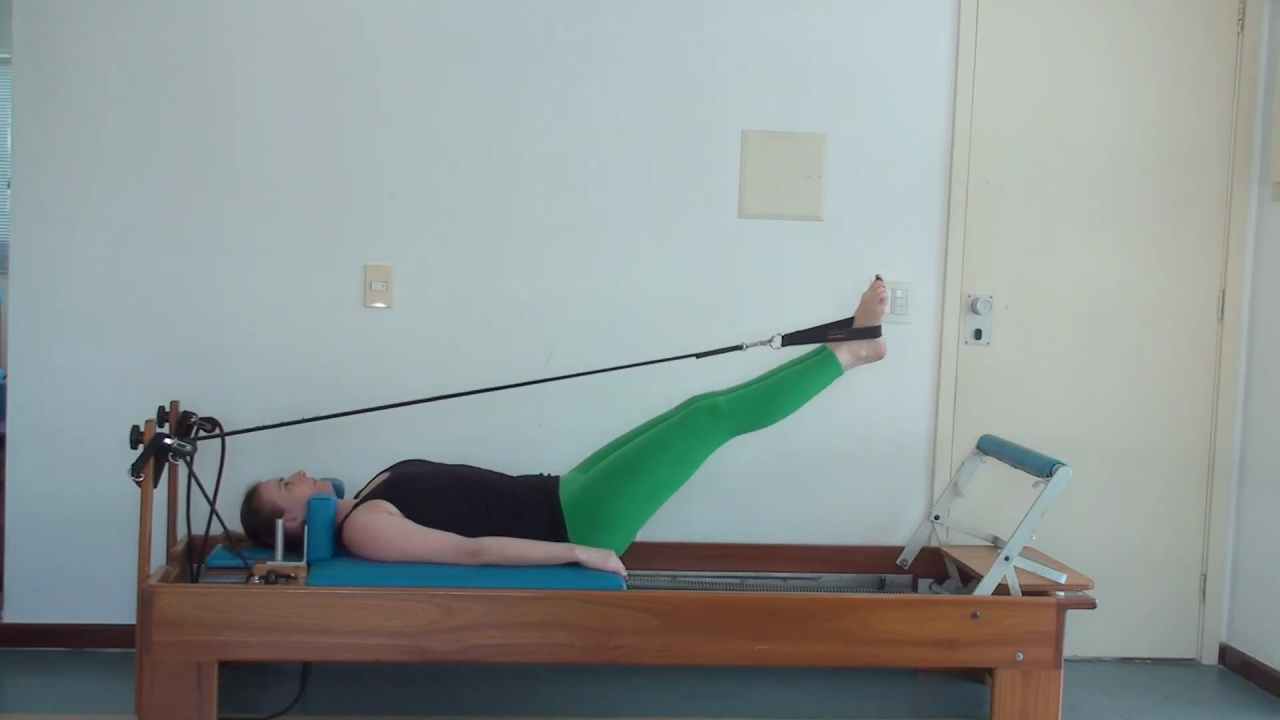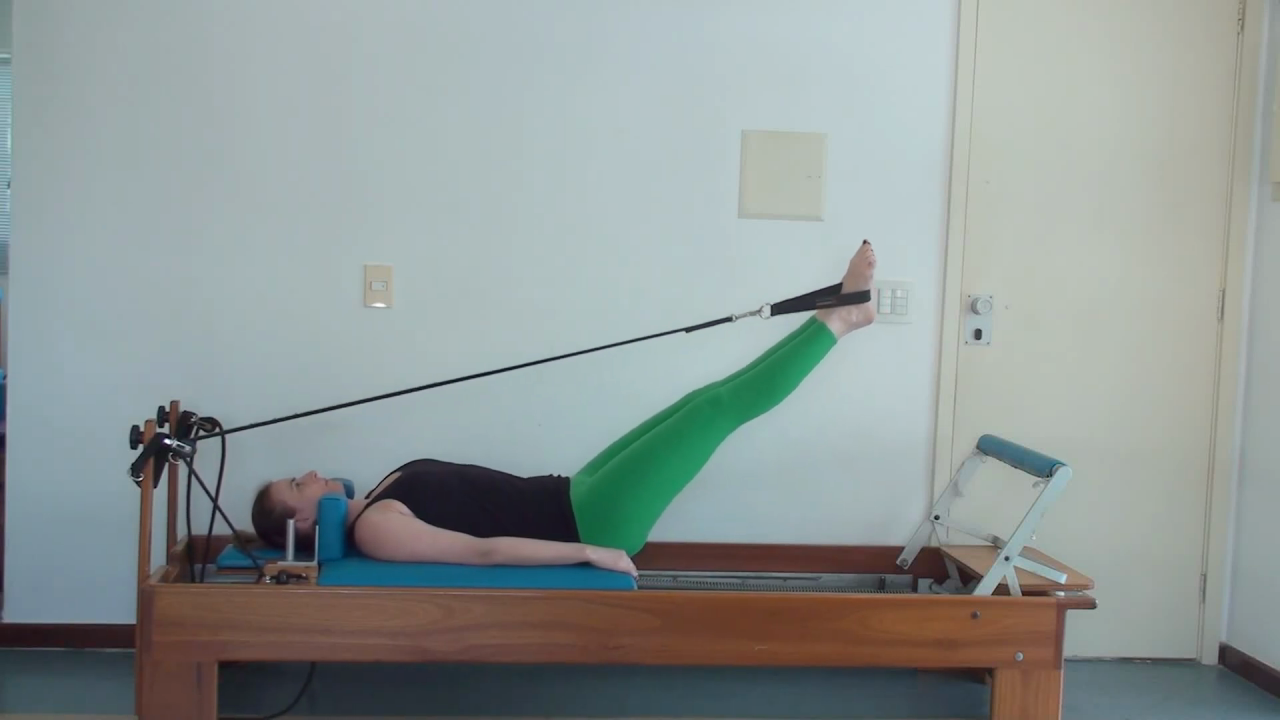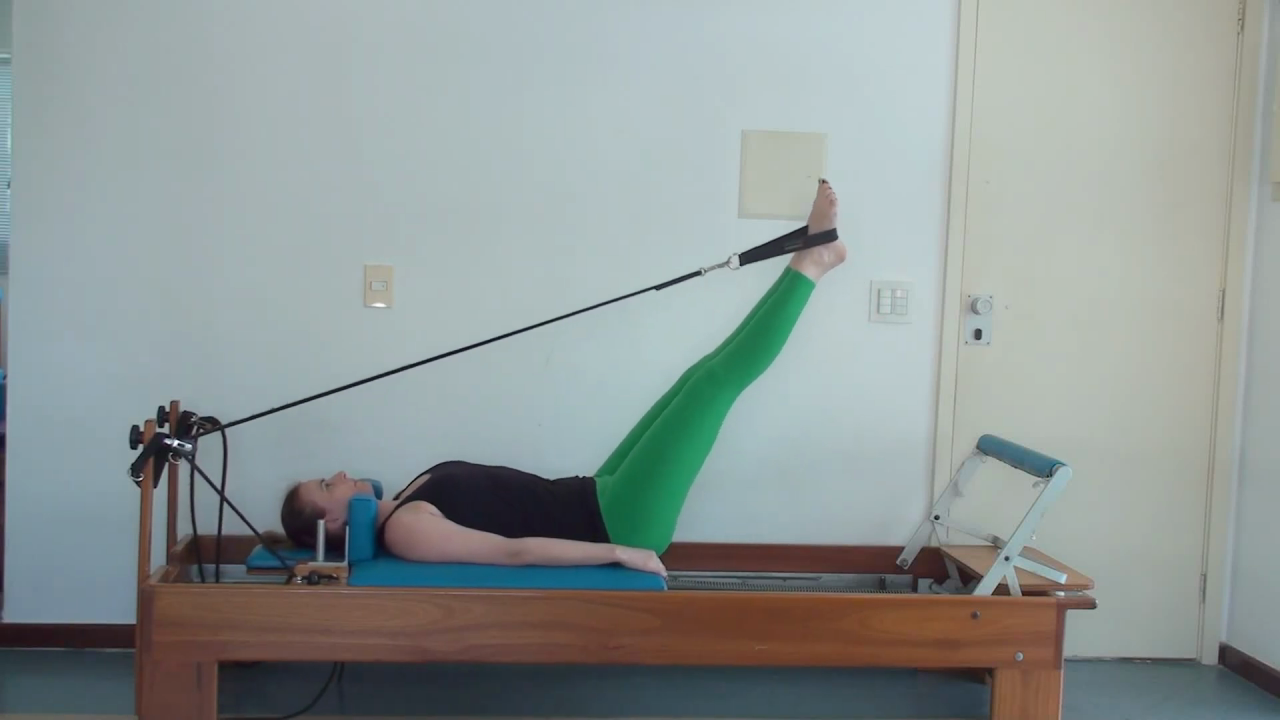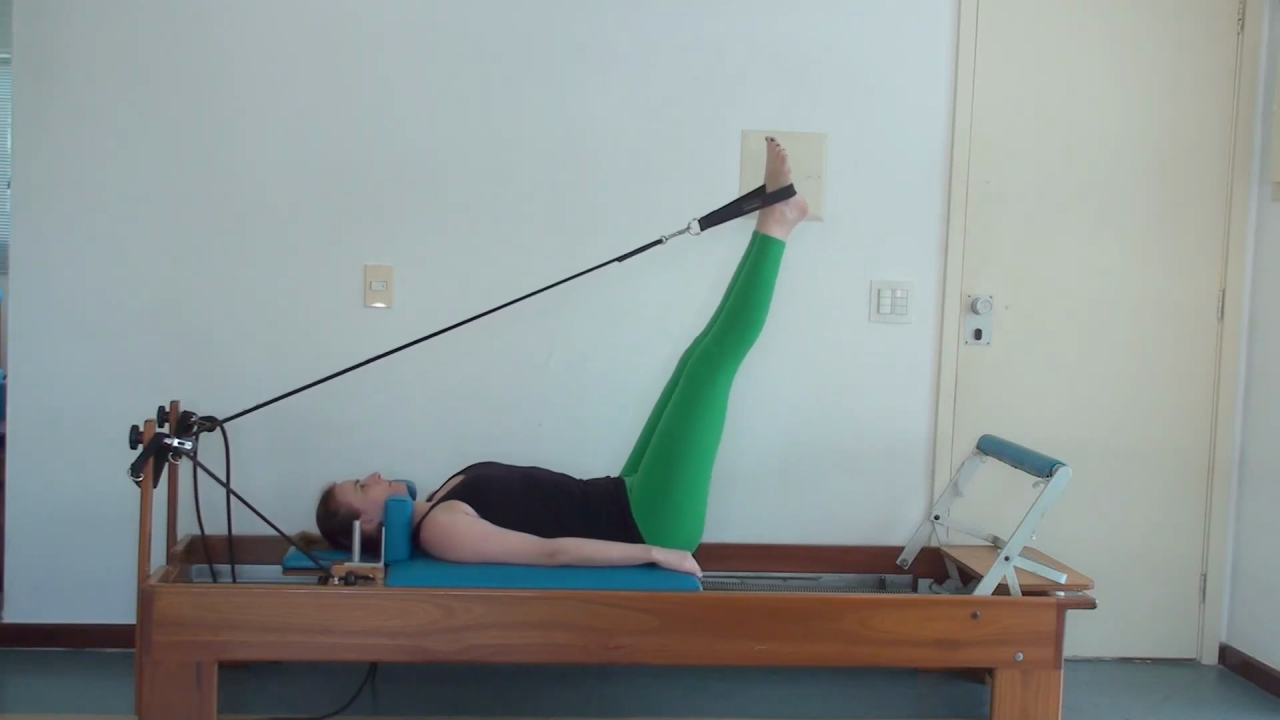
dt=0.7s
person 1, frame 1
left shoulder: (371, 498)
right shoulder: (362, 530)
right elbow: (471, 551)
right wrist: (577, 552)
left hip: (561, 495)
right hip: (574, 522)
left knee: (704, 406)
right knee: (715, 414)
left ankle: (847, 345)
right ankle: (847, 353)
person 1, frame 2
left shoulder: (381, 499)
right shoulder: (374, 530)
right elbow: (482, 550)
right wrist: (588, 552)
left hip: (569, 497)
right hip: (583, 523)
left knee: (707, 399)
right knee: (718, 407)
left ankle: (836, 316)
right ankle: (834, 320)
person 1, frame 3
left shoulder: (411, 501)
right shoulder: (405, 531)
right elbow: (512, 551)
right wrist: (617, 553)
left hip: (599, 499)
right hip: (616, 523)
left knee: (707, 375)
right knee: (718, 380)
left ankle: (810, 259)
right ankle: (807, 265)
person 1, frame 4
left shoulder: (442, 502)
right shoulder: (441, 530)
right elbow: (549, 552)
right wrist: (654, 553)
left hip: (624, 499)
right hip: (650, 523)
left knee: (703, 357)
right knee: (715, 358)
right ankle: (772, 225)
